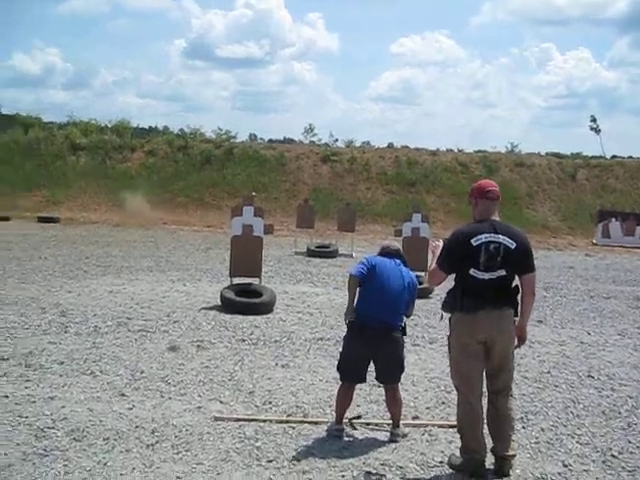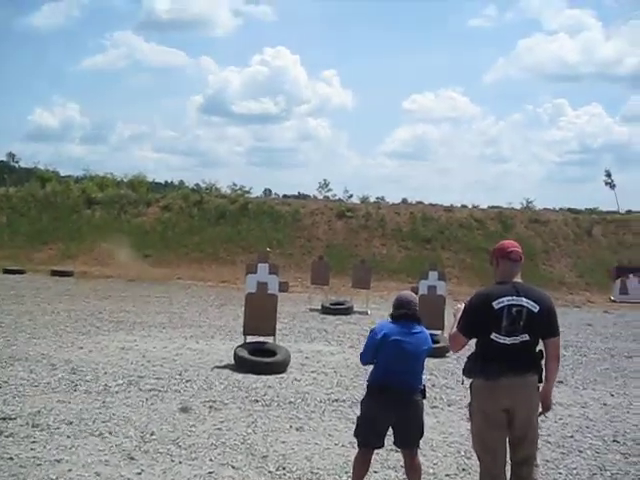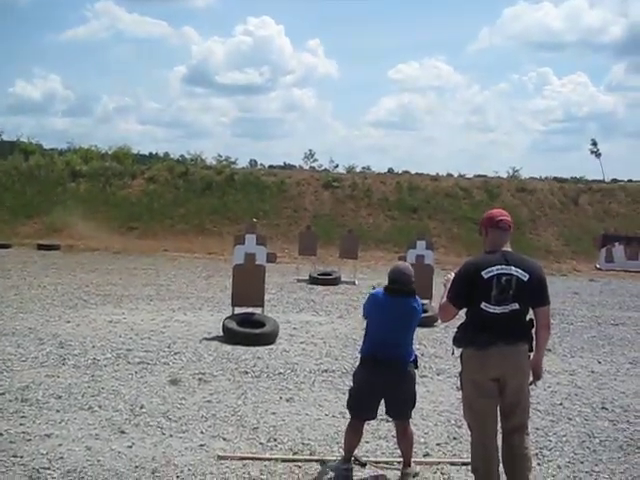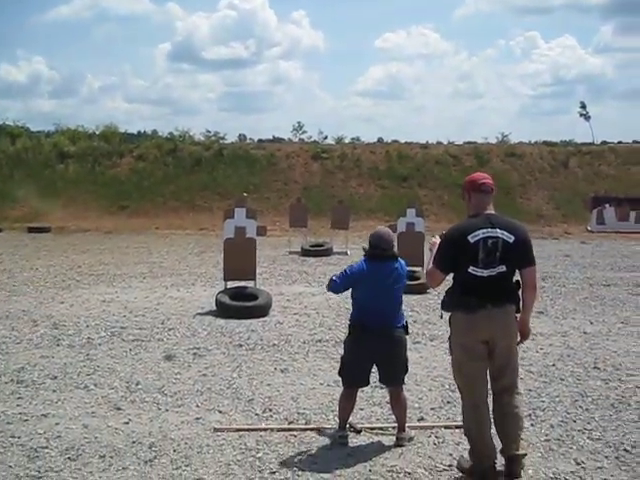
dt=0.7s
person 1, frame 1
left shoulder: (462, 235)
right shoulder: (518, 238)
left elbow: (434, 279)
right elbow: (529, 289)
left wrist: (438, 252)
right wrist: (523, 323)
left hip: (467, 320)
right hip: (502, 320)
left knee: (469, 393)
right knee: (501, 391)
person 1, frame 2
left shoulder: (483, 298)
right shoulder: (542, 300)
left elbow: (455, 344)
right elbow: (553, 353)
left wrist: (459, 314)
right wrist: (547, 390)
left hip: (488, 386)
right hip: (526, 386)
person 1, frame 3
left shoulder: (472, 268)
right shoulder: (532, 269)
left elbow: (445, 314)
right elbow: (544, 322)
left wrist: (449, 284)
right wrist: (538, 358)
left hip: (478, 356)
right hip: (516, 355)
left knee: (482, 432)
right knee: (517, 431)
person 1, frame 4
left shoulder: (458, 233)
right shoulder: (517, 231)
left elbow: (433, 280)
right elbow: (530, 283)
left wrist: (435, 249)
right wrist: (525, 319)
left hip: (467, 319)
right hip: (504, 317)
left knee: (474, 394)
right knee: (508, 391)
person 2, frame 1
left shoulder: (373, 261)
right shoulder: (410, 277)
left elbow: (354, 276)
right elbow: (409, 312)
left wrist: (350, 306)
left hip: (361, 331)
right hip: (391, 335)
left knee: (348, 382)
right knee: (391, 385)
left ankle: (338, 424)
right ankle: (396, 429)
person 2, frame 2
left shoulder: (382, 329)
right shoulder: (425, 336)
left elbow: (365, 360)
right elbow: (417, 362)
left hip: (379, 397)
right hip: (410, 400)
left knee: (366, 448)
right knee: (410, 452)
person 2, frame 3
left shoulder: (376, 298)
right shoulder: (416, 305)
left hip: (371, 367)
right hip: (403, 370)
left knee: (357, 419)
right knee: (403, 423)
person 2, frame 4
left shoulder: (359, 269)
right shoulder: (400, 267)
left elbow: (332, 286)
left hip: (361, 335)
right hip: (393, 336)
left knee: (350, 387)
right knee: (396, 388)
left ankle: (341, 431)
right ankle: (402, 433)
